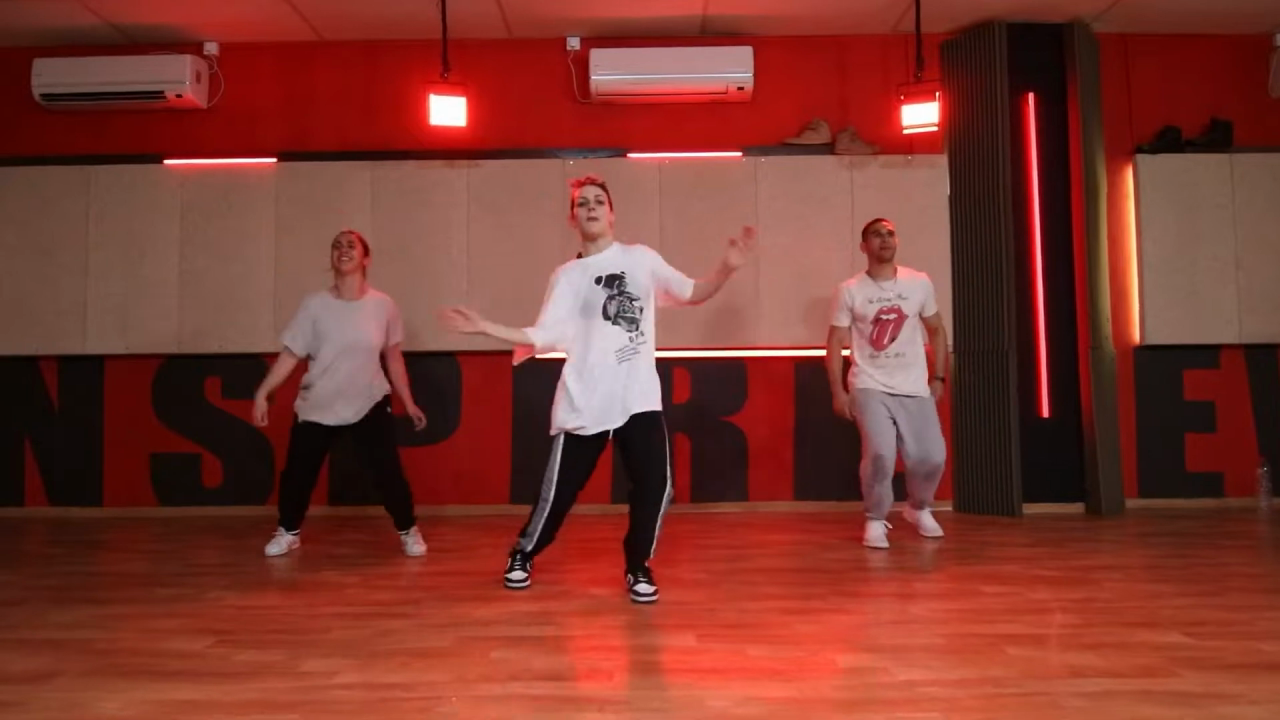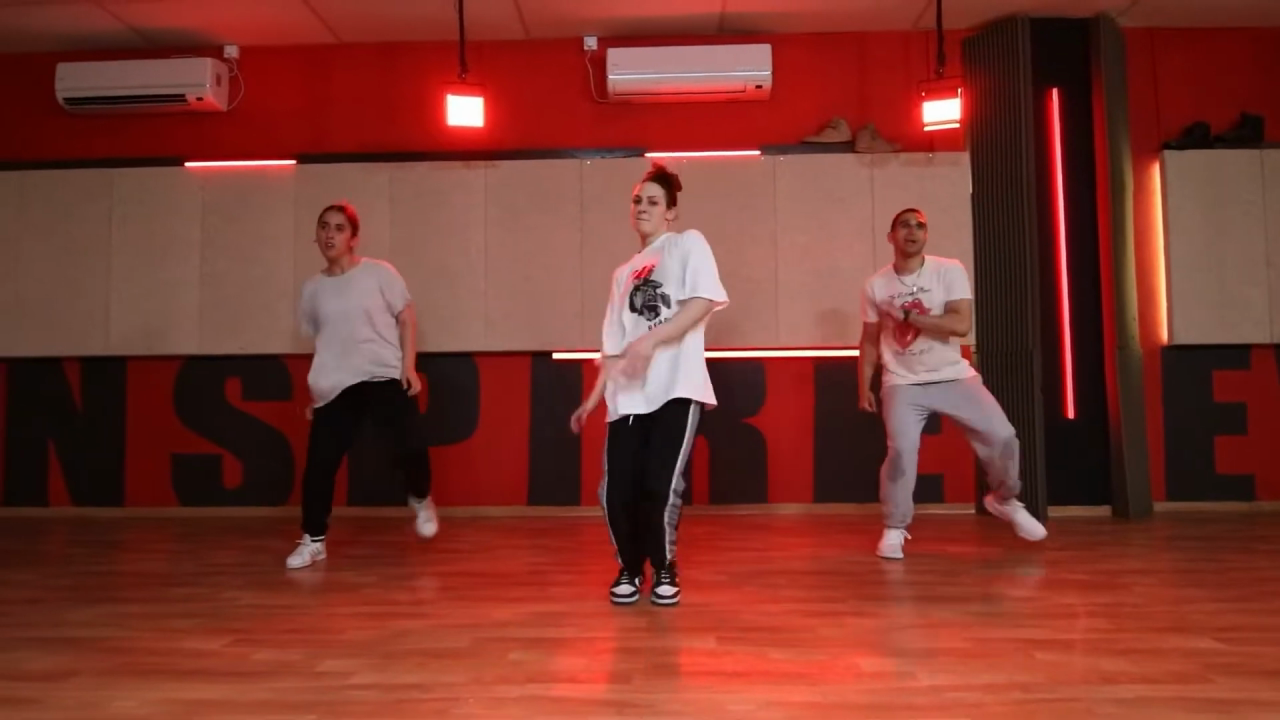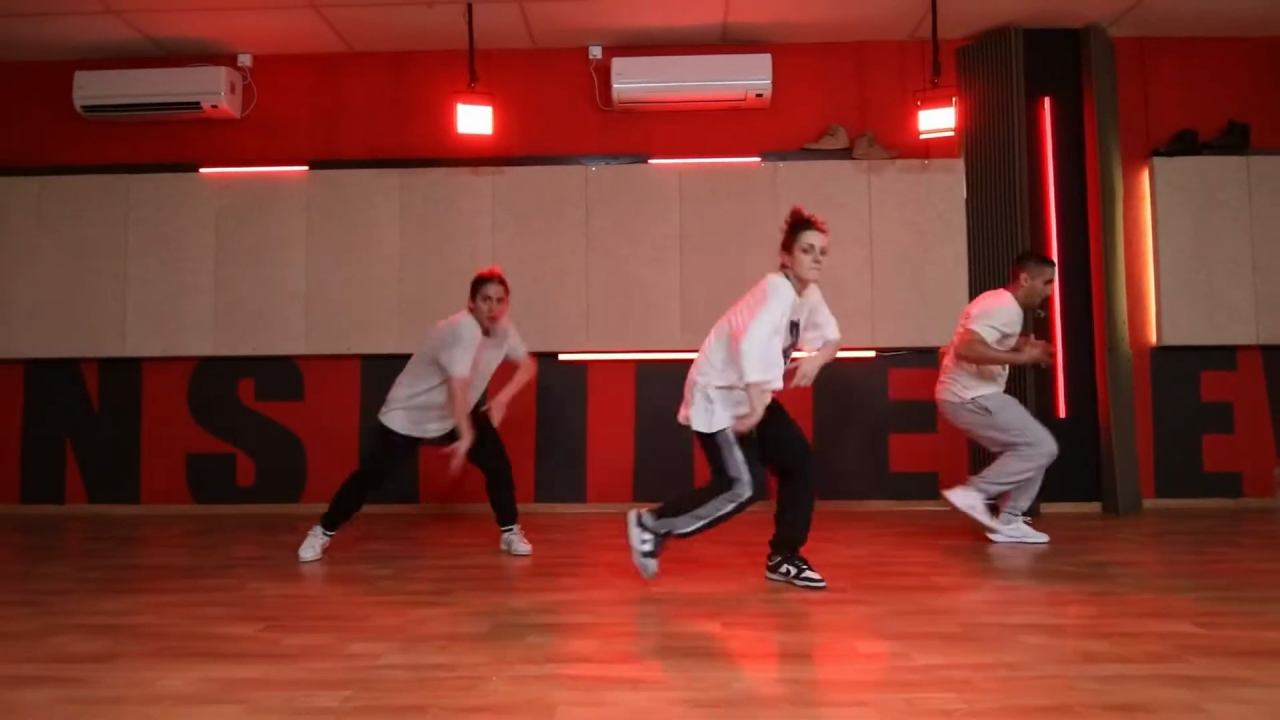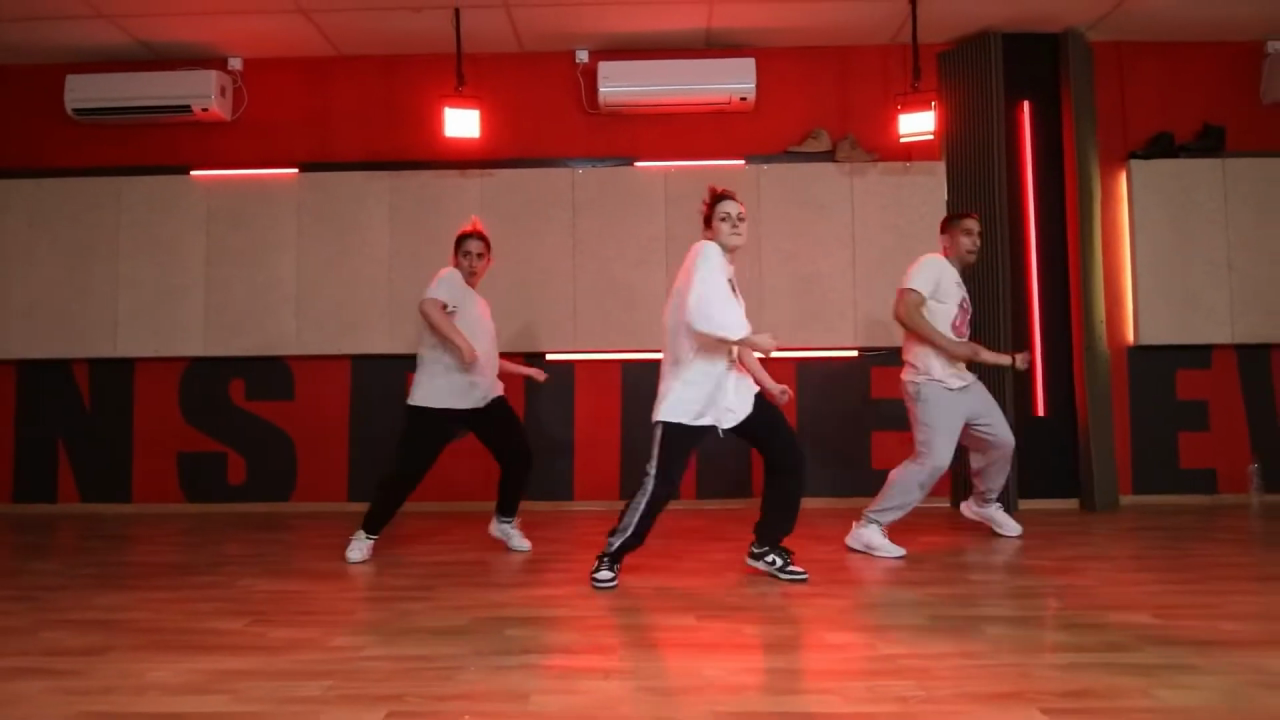
dt=0.7s
person 1, frame 1
left shoulder: (642, 258)
right shoulder: (568, 275)
left elbow: (691, 294)
right elbow: (541, 338)
left wrist: (727, 268)
right wrist: (485, 327)
left hip: (639, 396)
right hip: (584, 400)
left knee: (654, 484)
right knee: (559, 490)
left ankle: (637, 565)
right ankle: (522, 553)
person 1, frame 2
left shoulder: (689, 244)
right shoulder: (623, 274)
left elbow: (707, 302)
right elbow: (614, 346)
left wrist: (652, 341)
right wrist: (592, 399)
left hip: (678, 385)
right hip: (630, 394)
left knee: (662, 482)
right knee: (617, 491)
left ankle: (663, 567)
right ankle: (631, 566)
person 1, frame 3
left shoulder: (810, 295)
right shoulder: (776, 289)
left elbow: (828, 339)
right elbow: (752, 348)
left wrist: (811, 364)
right wrist: (752, 409)
left hip: (755, 394)
right hip: (717, 397)
left knee: (799, 465)
right knee: (744, 486)
left ankle: (785, 556)
right ankle: (651, 526)
person 1, frame 4
left shoulder: (727, 275)
right shoulder: (705, 256)
right elbow: (706, 329)
left wrist: (767, 382)
right wrist: (756, 341)
left hip: (733, 390)
right hip: (687, 393)
left knee: (788, 456)
right knee: (659, 485)
left ankle: (766, 546)
right ankle: (613, 554)
person 2, frame 1
left shoulder: (384, 305)
right shoulder: (315, 306)
left elbow: (393, 354)
right elbow: (291, 354)
left wrist: (408, 401)
right wrist: (262, 393)
left hip: (370, 405)
right hip: (318, 408)
left knee: (388, 473)
right knee: (297, 474)
left ankle: (408, 530)
right ankle: (288, 531)
person 2, frame 2
left shoulder: (379, 272)
right shoulder: (312, 289)
left elbow: (406, 318)
left wrist: (409, 365)
right wrist: (316, 390)
left hip: (383, 377)
right hip: (335, 386)
left knee: (409, 446)
right knee: (319, 464)
left ankle: (421, 499)
right ankle: (314, 540)
person 2, frame 3
left shoulder: (504, 330)
right shoulder: (461, 328)
left elbow: (528, 366)
right elbow: (458, 385)
left wrist: (502, 398)
right wrist: (465, 435)
left hip: (459, 411)
right hip: (407, 414)
left knee: (497, 462)
right knee: (370, 476)
left ankle: (510, 531)
right ankle: (324, 531)
person 2, frame 4
left shoulder: (479, 302)
right shoulder: (448, 278)
right elbow: (428, 308)
left wrist: (524, 370)
right wrist: (462, 344)
left hip: (485, 398)
right hip: (435, 400)
left knee: (519, 455)
right knee: (408, 472)
left ankle: (504, 522)
right ankle: (367, 535)
person 3, frame 1
left shoulder: (920, 283)
right shoulder: (849, 291)
left elbow: (936, 330)
right elbow: (835, 345)
left wrist: (939, 376)
right wrist: (838, 391)
left hip: (915, 388)
right hip: (869, 388)
left knee: (932, 458)
right knee: (880, 454)
left ankle: (919, 508)
right ankle: (875, 519)
person 3, frame 2
left shoulder: (950, 271)
right shoulder: (874, 286)
left elbow: (963, 324)
right elbow: (869, 338)
left wrist: (909, 317)
right wrist: (864, 386)
left hip: (952, 375)
right hip: (903, 383)
left knee: (1001, 436)
right knee: (900, 452)
left ankle: (1005, 499)
right ankle: (894, 528)
person 3, frame 3
left shoulder: (998, 300)
right shoulder: (1002, 308)
right elbow: (967, 350)
left wrist: (1023, 348)
right wrist: (1020, 357)
left hip: (976, 394)
right hip: (971, 397)
left knee: (1035, 443)
right knee: (1041, 448)
left ankle: (1009, 521)
right ankle: (973, 493)
person 3, frame 4
left shoulder: (955, 280)
right shoulder: (930, 266)
right elbow: (905, 311)
left wrist: (1006, 359)
right wrist: (953, 347)
left hip: (959, 382)
right hip: (929, 384)
left knee: (1001, 443)
right knee: (933, 462)
left ankle: (982, 503)
right ankle: (868, 527)
